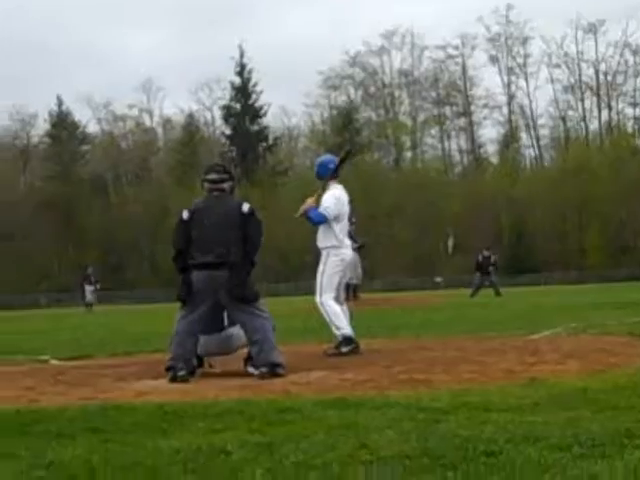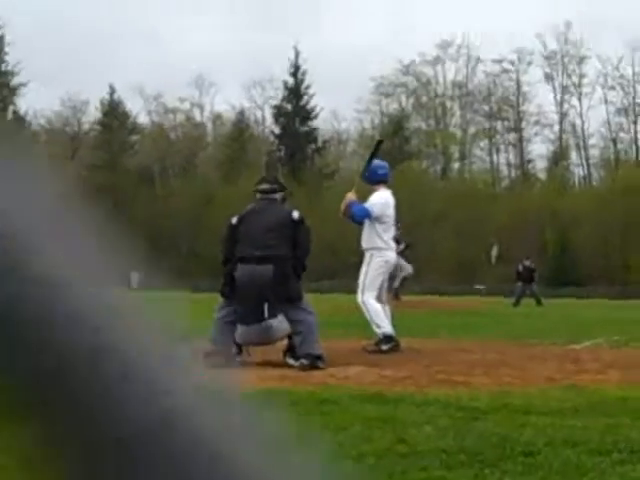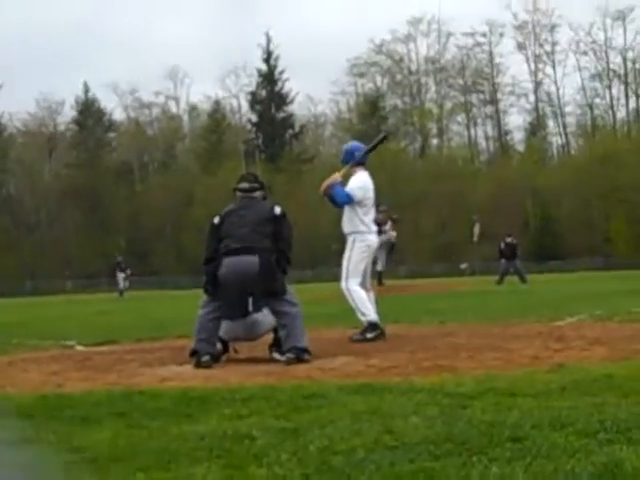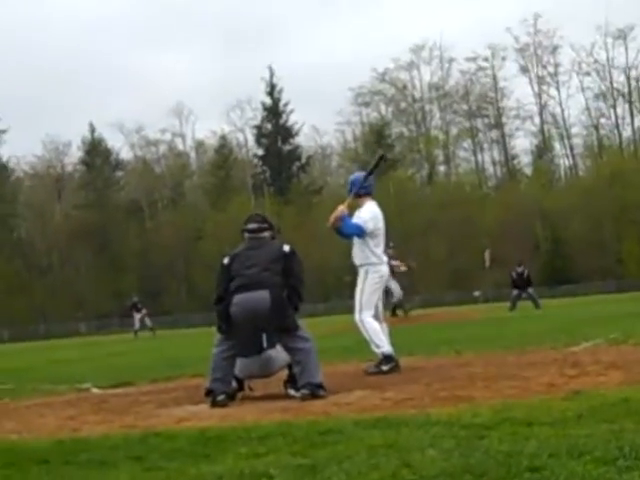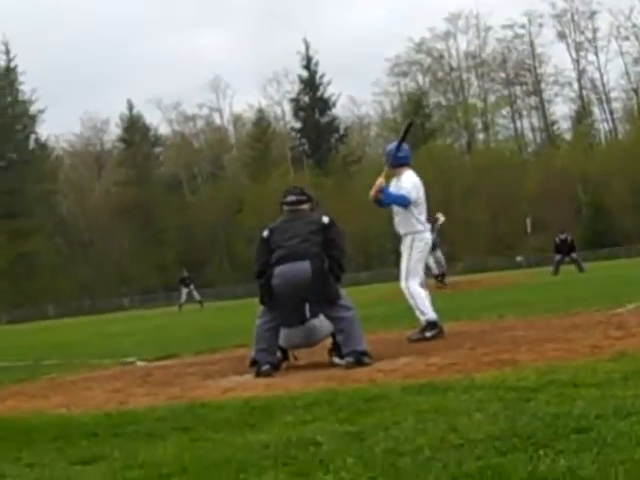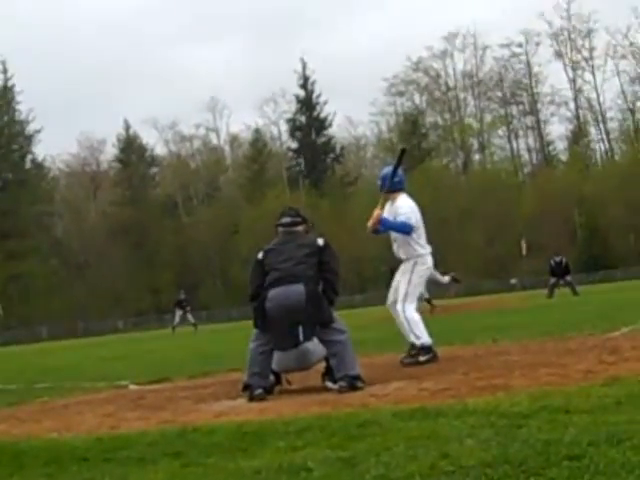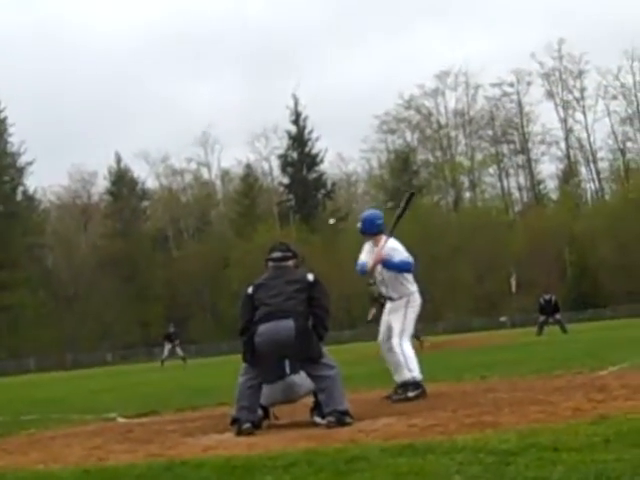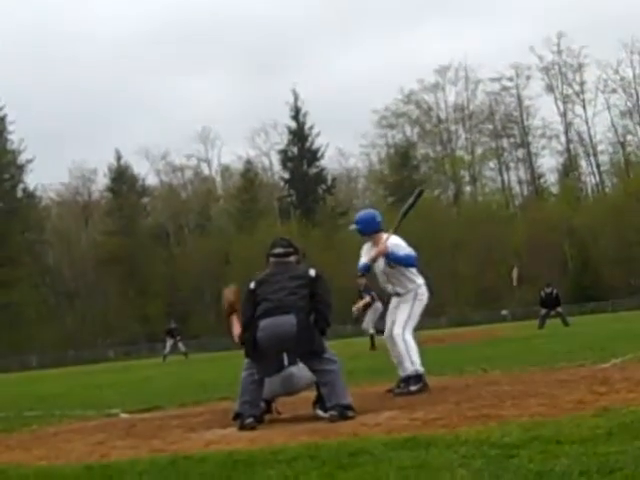
dt=0.3s
person 1, frame 1
left shoulder: (333, 194)
right shoulder: (338, 192)
left elbow: (320, 219)
right elbow: (322, 220)
left wrist: (310, 208)
right wrist: (308, 212)
left hip: (334, 252)
right hip: (341, 251)
left knee: (324, 298)
right knee: (337, 298)
left ankle: (348, 340)
right ankle: (347, 340)
person 1, frame 2
left shoulder: (381, 197)
right shoulder: (383, 196)
left elbow: (362, 213)
right elbow: (364, 220)
left wrist: (352, 202)
right wrist: (350, 213)
left hip: (378, 254)
right hip: (384, 253)
left knee: (365, 296)
right knee: (379, 298)
left ankle: (387, 338)
right ankle: (387, 338)
person 1, frame 3
left shoulder: (360, 180)
right shoulder: (360, 179)
left elbow: (344, 199)
right elbow: (342, 203)
left wrist: (335, 184)
right wrist: (329, 193)
left hip: (360, 238)
right hip: (366, 237)
left knee: (349, 284)
right knee: (362, 284)
left ankle: (373, 326)
right ankle: (372, 326)
person 1, frame 4
left shoulder: (370, 210)
right shoulder: (362, 211)
left elbow: (356, 231)
right elbow: (348, 233)
left wrist: (343, 217)
right wrist: (337, 224)
left hip: (372, 269)
right hip: (373, 269)
left knee: (363, 315)
right knee: (375, 315)
left ankle: (388, 358)
right ankle: (387, 358)
person 1, frame 5
left shoulder: (409, 179)
right shoulder: (398, 180)
left elbow: (403, 201)
right elbow: (385, 203)
left wrist: (383, 189)
right wrist: (377, 196)
left hip: (416, 237)
right hip: (412, 237)
left knee: (409, 283)
right knee: (416, 283)
left ankle: (432, 325)
right ankle: (429, 324)
person 1, frame 6
left shoulder: (404, 205)
right shoulder: (391, 204)
left elbow: (407, 228)
right elbow: (377, 224)
left wrist: (382, 221)
right wrist: (374, 226)
left hip: (417, 261)
right hip: (407, 262)
left knee: (405, 306)
right knee: (394, 302)
left ankle: (427, 350)
right ankle: (416, 343)
person 1, frame 7
left shoulder: (392, 246)
right shoulder: (369, 246)
left elbow: (408, 266)
right elbow: (361, 267)
left wrist: (384, 262)
right wrist: (370, 265)
left hip: (407, 299)
right hip: (391, 301)
left knee: (399, 341)
right knee: (385, 342)
left ankle: (416, 385)
right ankle: (403, 382)
person 1, frame 8
left shoulder: (393, 242)
right shoulder: (367, 248)
left elbow: (412, 260)
right elbow: (361, 270)
left wrist: (387, 254)
right wrist: (371, 260)
left hip: (414, 293)
right hip: (398, 296)
left knee: (401, 333)
right knee: (391, 336)
left ankle: (418, 379)
right ankle: (406, 376)
person 2, frame 1
left shoulder: (190, 211)
right shoulder: (243, 208)
left elbow: (179, 248)
right elbow: (252, 244)
left wrist: (186, 274)
right wrist: (243, 271)
left hip: (198, 275)
right hip: (231, 274)
left knee: (188, 320)
right knee: (255, 318)
left ankle: (179, 367)
right ankle: (268, 363)
person 2, frame 2
left shoulder: (241, 216)
right shoulder: (293, 215)
left elbow: (228, 251)
right elbow: (301, 250)
left wrist: (230, 277)
right wrist: (294, 276)
left hip: (243, 269)
right hip: (277, 270)
left knee: (227, 312)
right knee: (301, 313)
left ankle: (219, 357)
right ankle: (310, 356)
person 2, frame 3
left shoulder: (223, 215)
right shoulder: (274, 211)
left elbow: (210, 251)
right elbow: (284, 245)
left wrist: (211, 278)
right wrist: (279, 272)
left hip: (227, 265)
right hip: (260, 263)
left knee: (210, 308)
right knee: (286, 306)
left ankle: (203, 352)
right ankle: (295, 350)
person 2, frame 4
left shoulder: (232, 256)
right shoulder: (283, 249)
left elbow: (221, 292)
right elbow: (295, 282)
left wrist: (223, 322)
right wrist: (291, 309)
left hip: (238, 303)
right hip: (271, 300)
left knee: (224, 347)
right knee: (299, 341)
left ankle: (219, 392)
right ankle: (311, 386)
person 2, frame 5
left shoulder: (271, 229)
right shoulder: (322, 220)
left elbow: (261, 264)
right elbow: (336, 253)
left wrist: (266, 292)
right wrist: (333, 280)
left hip: (279, 274)
right hip: (311, 270)
left knee: (267, 317)
right knee: (342, 310)
left ankle: (263, 362)
right ankle: (355, 353)
person 2, frame 6
left shoulder: (265, 251)
right shoulder: (317, 243)
left elbow: (255, 287)
right elbow: (330, 274)
left wrist: (259, 316)
right wrist: (327, 302)
left hip: (273, 298)
right hip: (305, 294)
left knee: (261, 341)
right knee: (336, 333)
left ankle: (256, 386)
right ankle: (347, 378)
person 2, frame 7
left shoulder: (256, 285)
right shoulder: (307, 278)
left elbow: (245, 322)
right elbow: (321, 309)
left wrist: (249, 349)
right wrist: (316, 337)
left hip: (262, 332)
right hip: (295, 329)
left knee: (250, 375)
right knee: (324, 368)
left ankle: (244, 420)
right ankle: (336, 413)
person 2, frame 8
left shoulder: (258, 281)
right shoulder: (309, 273)
left elbow: (246, 317)
right elbow: (322, 305)
left wrist: (248, 343)
right wrist: (319, 332)
left hip: (263, 328)
right hip: (296, 324)
left knee: (253, 370)
right knee: (326, 363)
left ankle: (247, 415)
right ankle: (338, 407)
